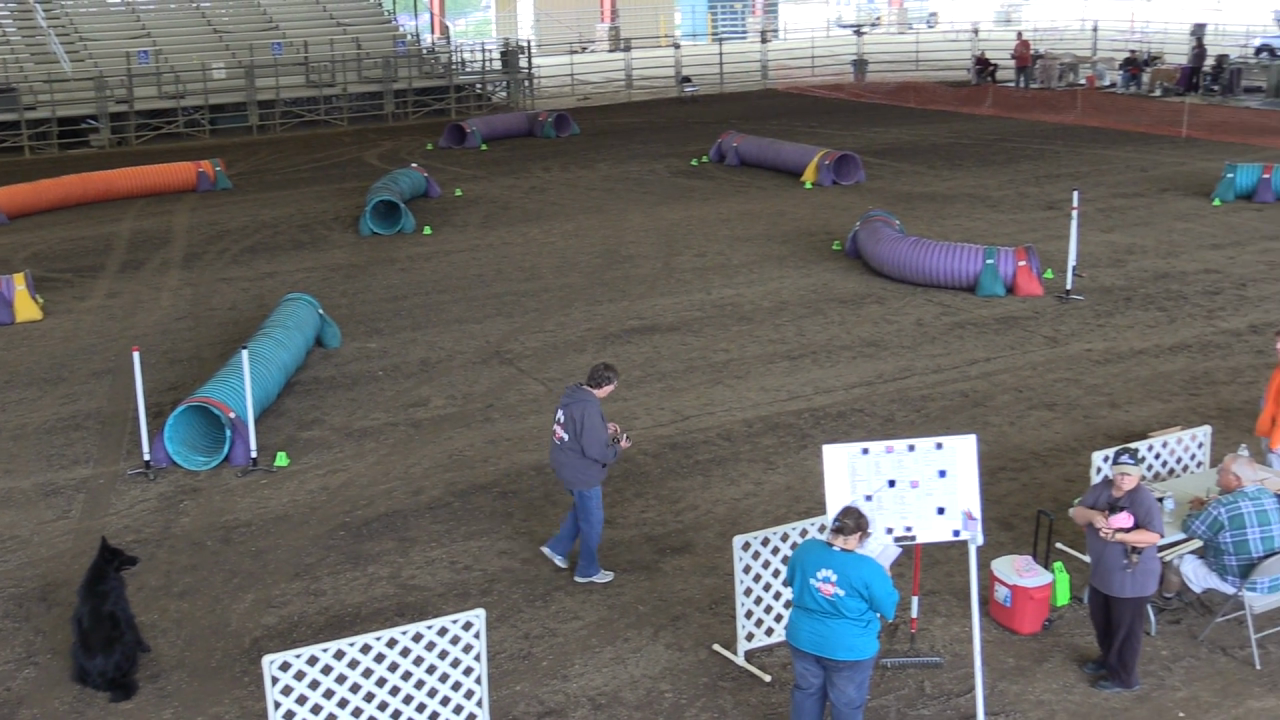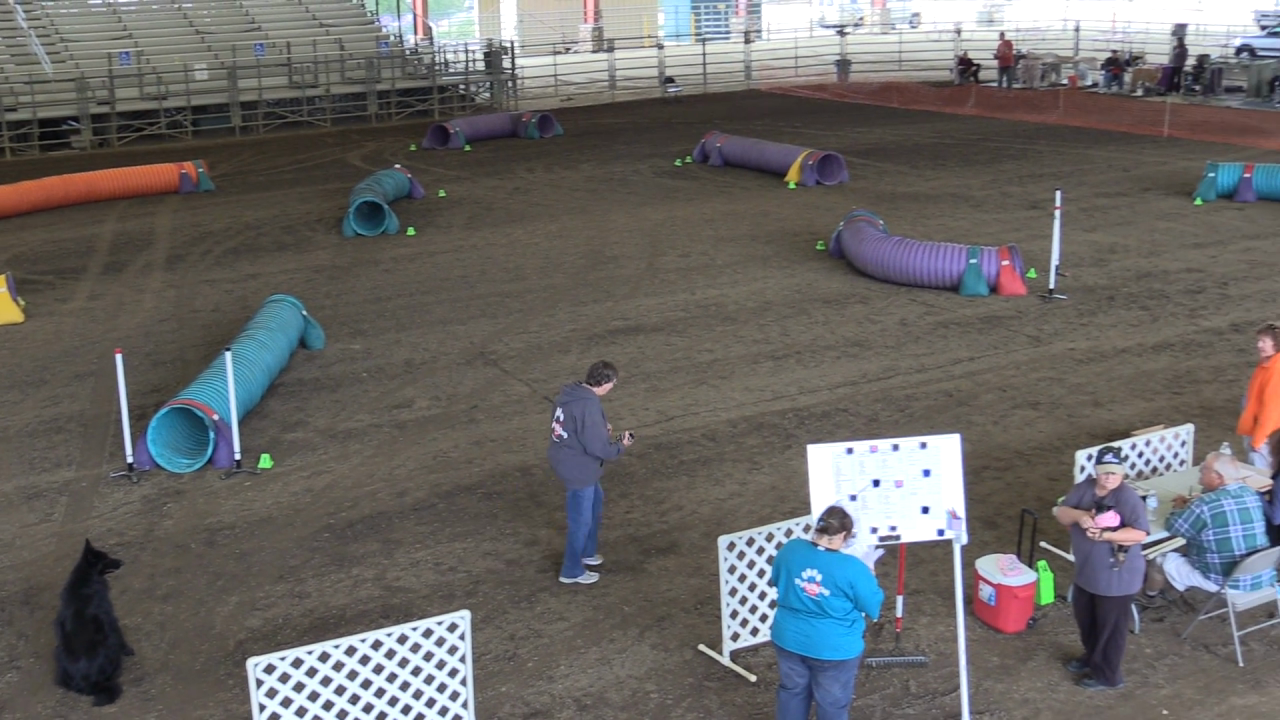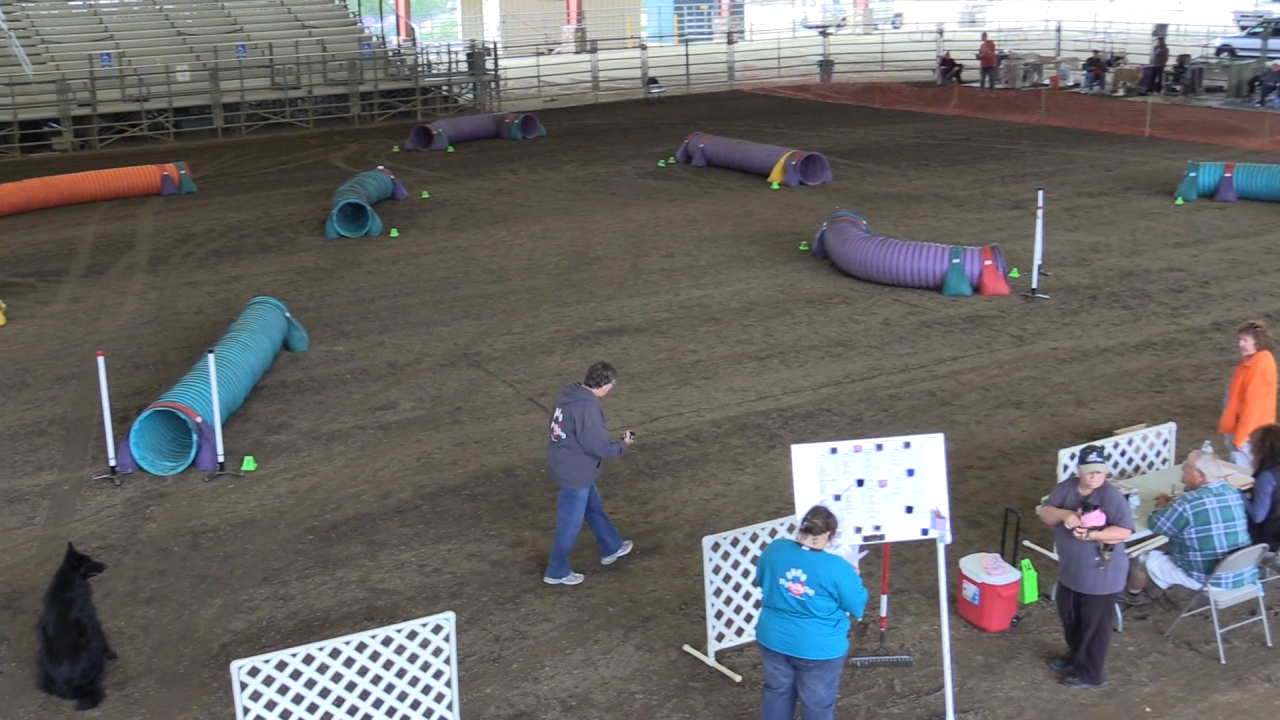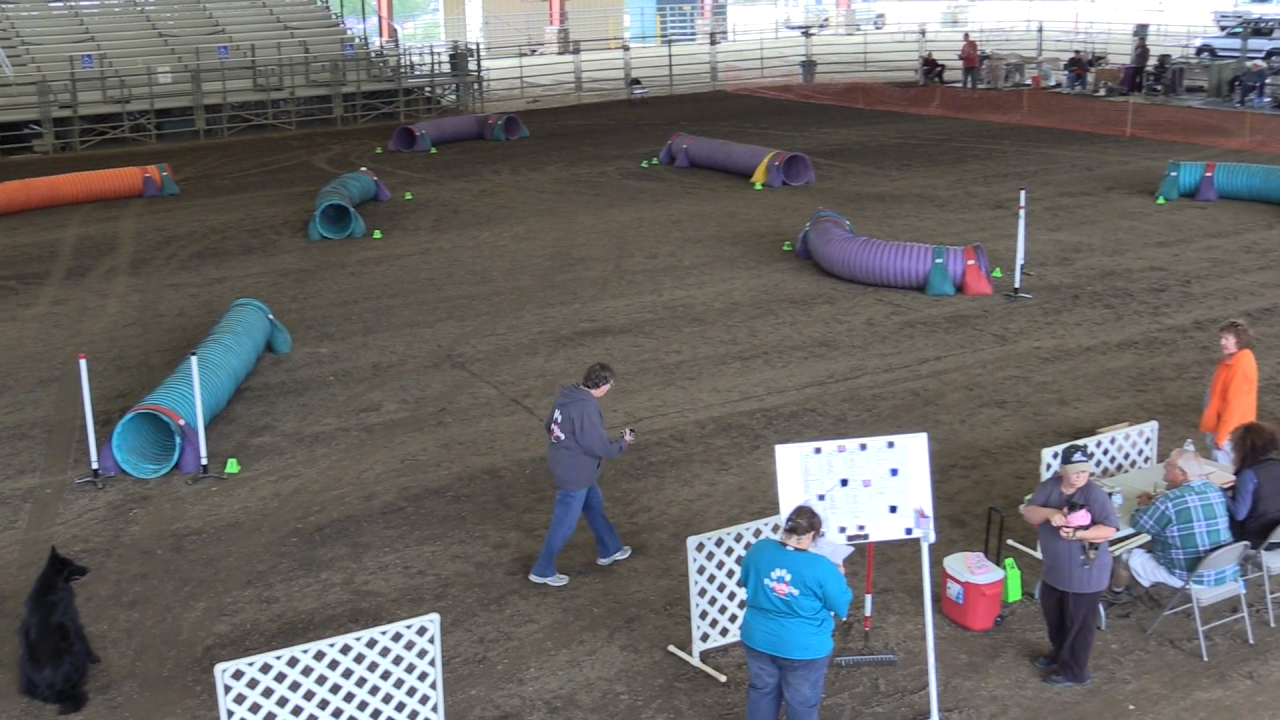
dt=0.1s
person 1, frame 1
left shoulder: (1144, 499)
right shoulder: (1101, 489)
left elbow: (1153, 535)
right elbow: (1077, 513)
left wrist: (1117, 536)
right wrist: (1092, 515)
left hip: (1132, 578)
right hip: (1102, 572)
left knee: (1125, 628)
right knee: (1101, 619)
left ankle: (1123, 677)
right ankle: (1108, 658)
person 1, frame 2
left shoulder: (1128, 497)
right shoulder: (1084, 488)
left elbow: (1139, 533)
right elbow: (1061, 513)
left wrist: (1105, 535)
right wrist: (1078, 515)
left hip: (1117, 576)
right hip: (1087, 571)
left knee: (1110, 626)
right knee: (1085, 617)
left ankle: (1107, 675)
right ankle: (1092, 656)
person 1, frame 3
left shoulder: (1111, 496)
right shoulder: (1067, 487)
left elbow: (1125, 531)
right elbow: (1044, 513)
left wrist: (1091, 535)
right wrist: (1063, 514)
left hip: (1101, 575)
right hip: (1070, 570)
left knee: (1095, 625)
right knee: (1069, 614)
left ankle: (1091, 673)
right ankle: (1075, 654)
person 1, frame 4
left shoulder: (1095, 495)
right shoulder: (1049, 486)
left elbow: (1109, 529)
right elbow: (1028, 513)
left wrist: (1077, 534)
right wrist: (1048, 513)
left hip: (1085, 573)
right hip: (1054, 568)
left knee: (1079, 622)
right knee: (1053, 613)
left ankle: (1074, 671)
right ankle: (1059, 652)
person 2, frame 1
left shoulder: (572, 395)
right shoulder: (588, 409)
right elbow: (596, 451)
left wrist: (603, 426)
right wrist: (618, 448)
left hip: (565, 464)
right hip: (582, 472)
left knee: (582, 508)
right knee: (592, 519)
left ankle: (557, 547)
right ankle: (588, 571)
person 2, frame 2
left shoulder: (570, 393)
right shoulder: (589, 406)
right elbow: (599, 448)
left wrist: (600, 427)
right wrist: (621, 445)
left hip: (564, 461)
right hip: (578, 469)
left knee: (595, 502)
right knee: (580, 518)
left ankle: (586, 552)
right ankle: (571, 571)
person 2, frame 3
left shoulder: (569, 395)
right shoulder: (588, 407)
left elbow: (559, 426)
right elbow: (600, 448)
right wrist: (623, 444)
left hip: (563, 463)
right hip: (575, 471)
left knee: (593, 506)
right knee: (571, 520)
left ankle: (611, 549)
right ankle: (557, 572)
person 2, frame 4
left shoulder: (568, 396)
right shoulder: (586, 408)
left elbow: (555, 427)
right elbow: (599, 448)
right wrist: (623, 443)
left hip: (563, 463)
right hip: (575, 471)
left knee: (595, 506)
right knee: (565, 521)
left ankle: (610, 550)
right ankle: (543, 571)
person 3, frame 1
left shoulder: (805, 549)
right shoulder: (868, 568)
left elbow: (791, 581)
right elbow: (888, 609)
right wrist: (885, 579)
left hip: (804, 640)
right hip: (848, 650)
left knee: (806, 691)
person 3, frame 2
left shoulder: (790, 549)
right shoulder: (852, 568)
left elbow: (776, 581)
right elbow: (873, 609)
right wrist: (870, 579)
left hip: (789, 639)
right hip: (833, 650)
left knee: (792, 691)
person 3, frame 3
left shoulder: (774, 550)
right shoulder: (837, 568)
left elbow: (761, 581)
right elbow: (857, 608)
right wrist: (854, 578)
left hip: (773, 639)
right hip: (818, 649)
left knee: (776, 690)
right knee: (817, 703)
person 3, frame 4
left shoulder: (759, 550)
right shoulder: (821, 567)
left elbow: (745, 581)
right elbow: (842, 608)
right wrist: (839, 577)
left hip: (758, 639)
right hip: (803, 649)
left knee: (762, 690)
right knee: (802, 703)
